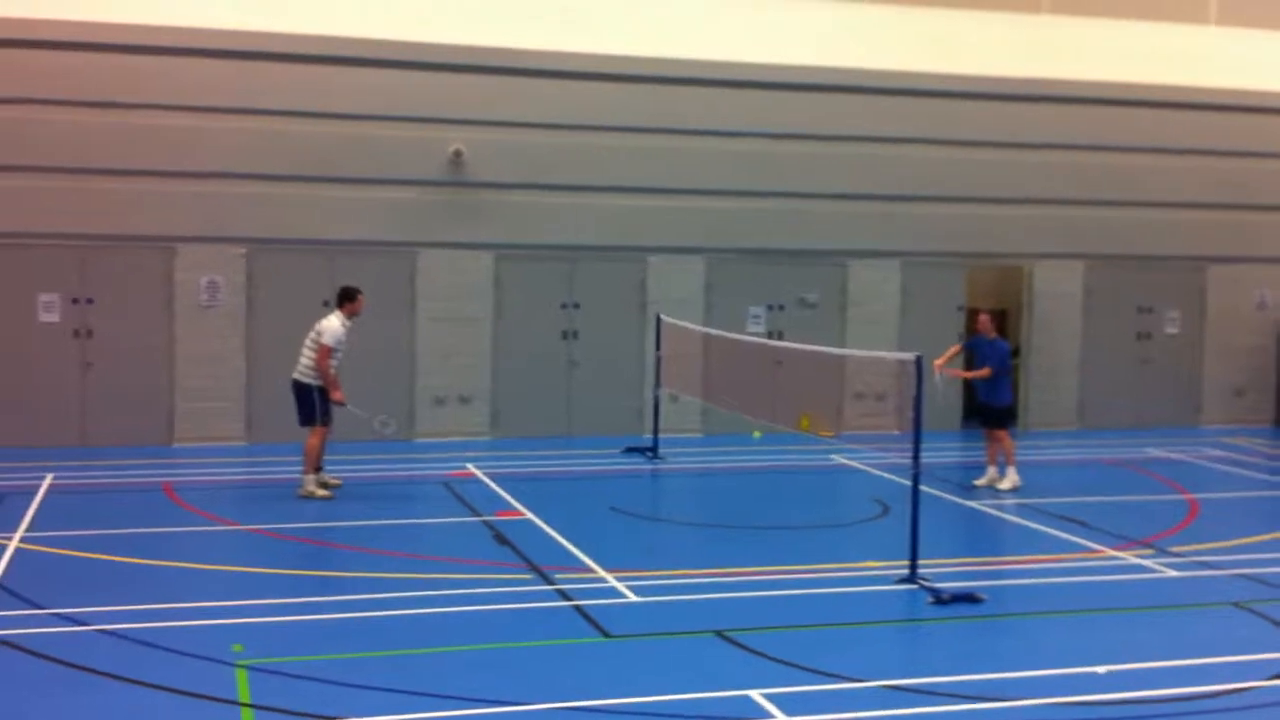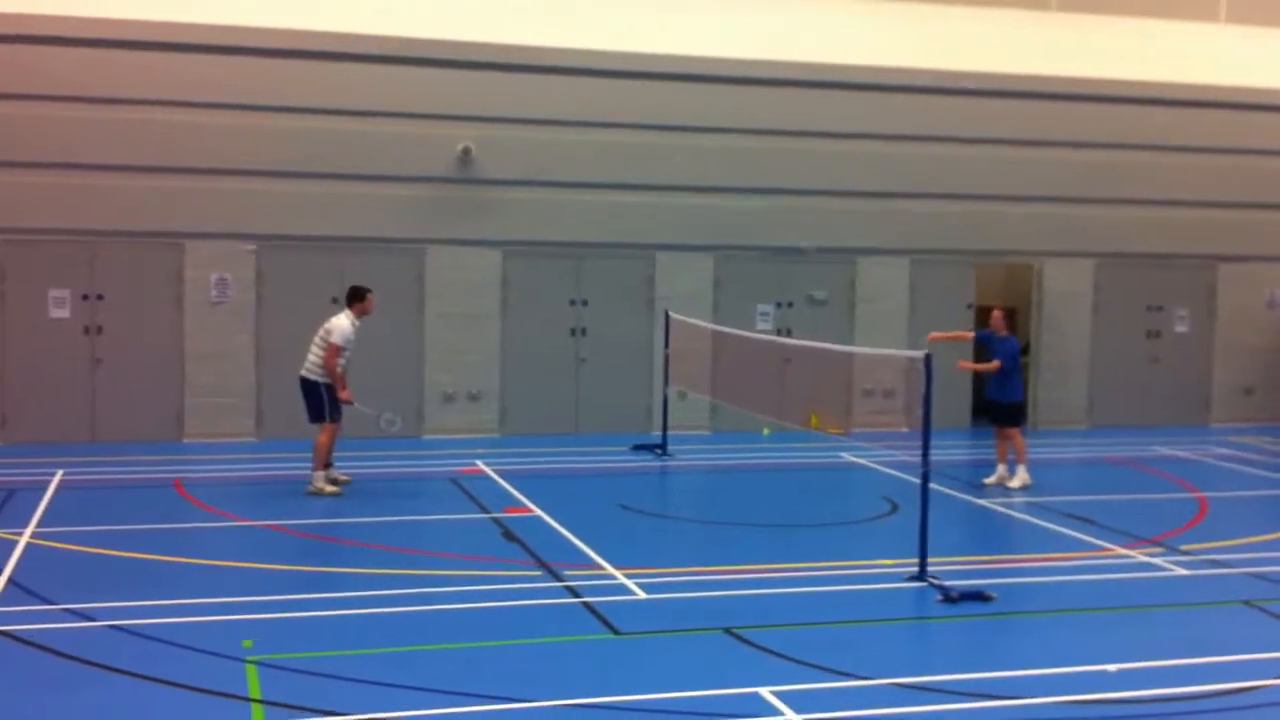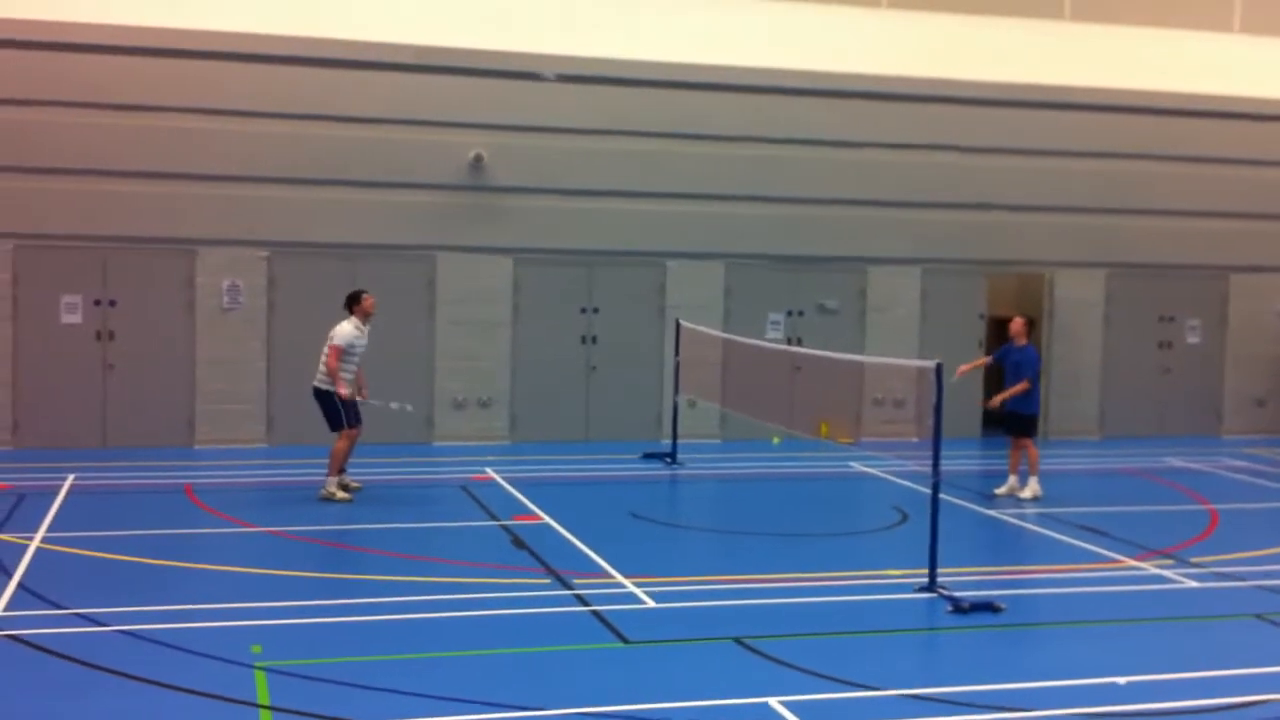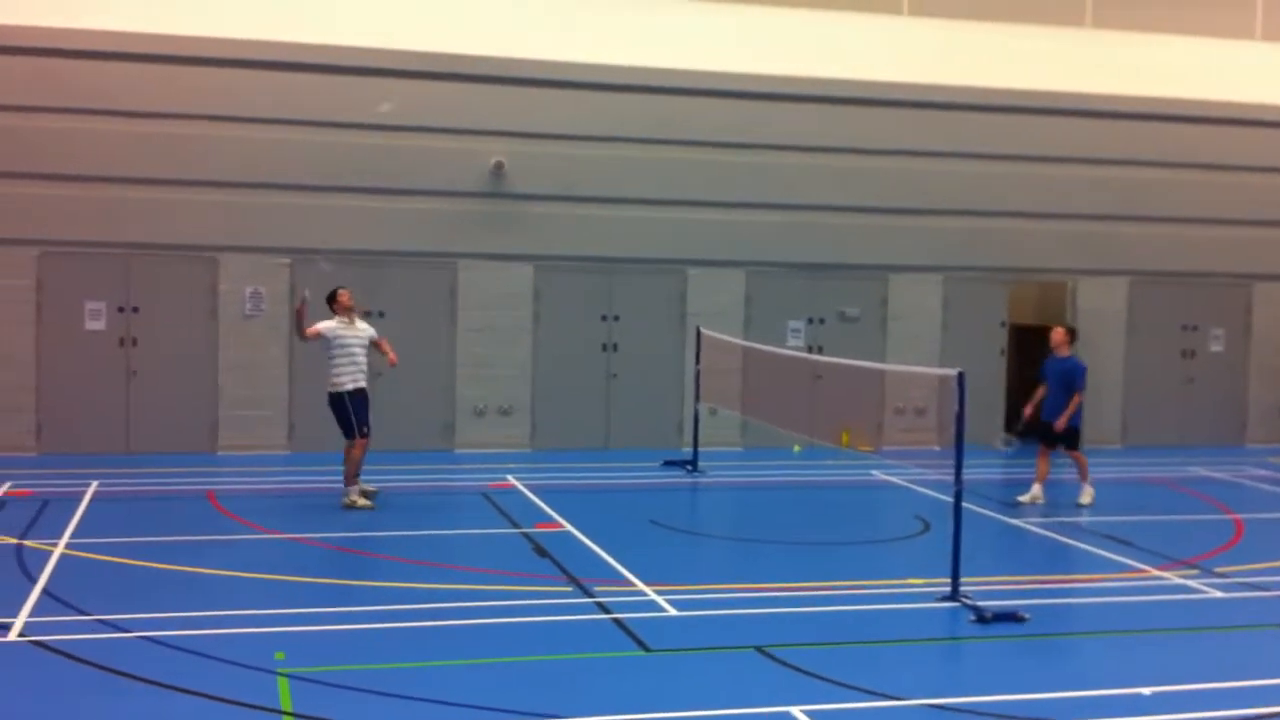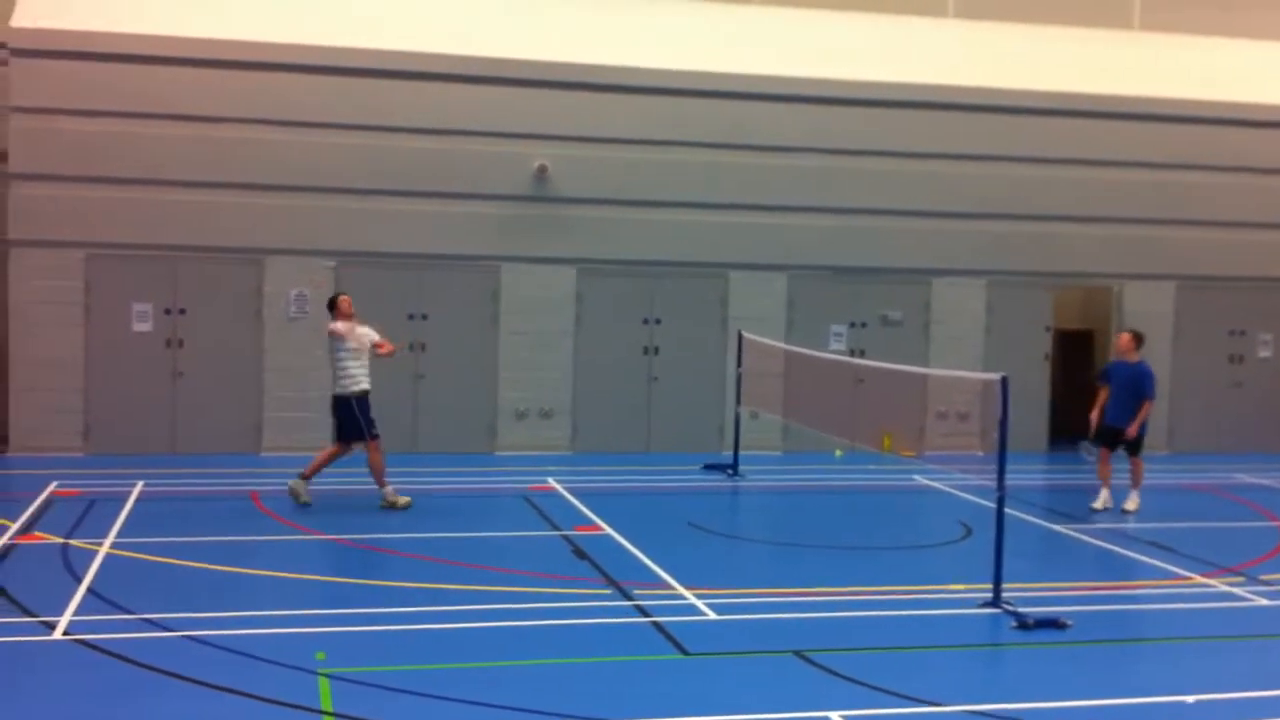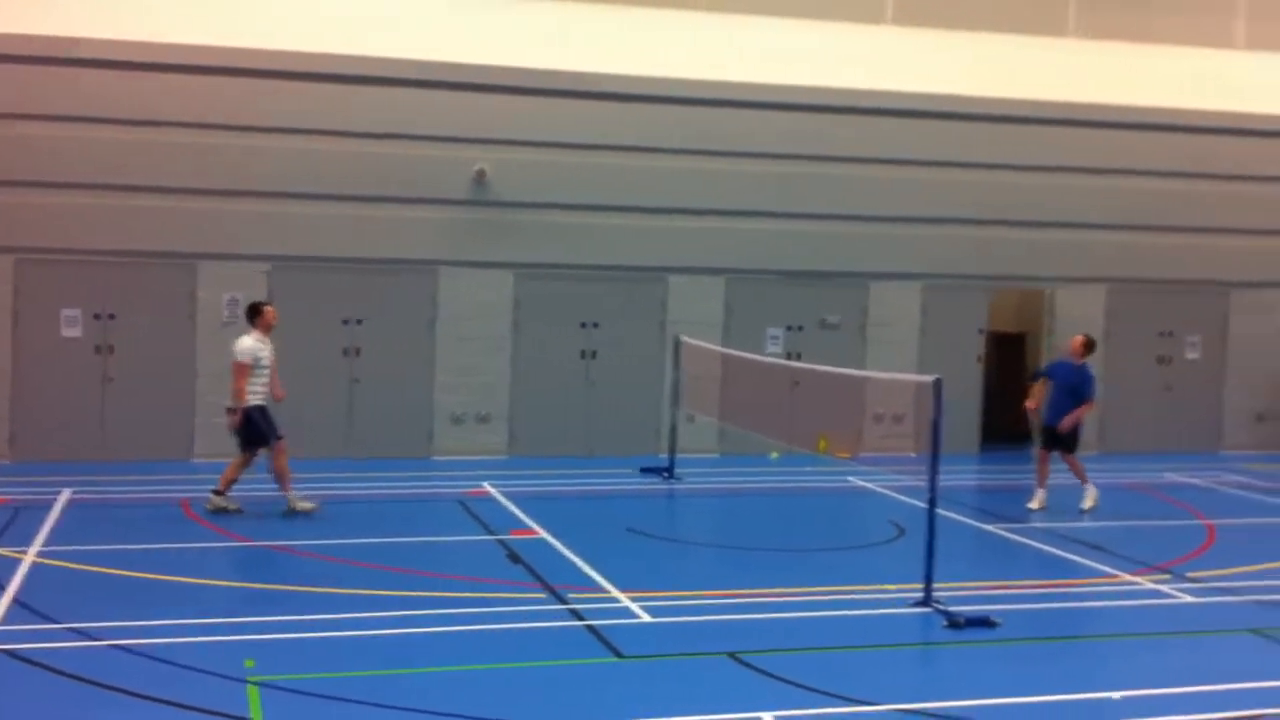
dt=0.4s
person 1, frame 1
left shoulder: (338, 325)
right shoulder: (334, 327)
right elbow: (321, 362)
left wrist: (337, 388)
right wrist: (332, 391)
left hip: (314, 383)
right hip: (310, 384)
left knee: (323, 429)
right knee: (318, 430)
left ankle: (319, 475)
right ankle: (308, 484)
person 1, frame 2
left shoulder: (347, 323)
right shoulder: (343, 326)
right elbow: (329, 361)
left wrist: (344, 387)
right wrist: (339, 390)
left hip: (322, 380)
right hip: (316, 380)
left knee: (333, 425)
right knee: (327, 427)
left ankle: (328, 471)
right ankle: (317, 481)
person 1, frame 3
left shoulder: (362, 331)
right shoulder: (347, 330)
right elbow: (330, 361)
left wrist: (361, 388)
right wrist: (339, 386)
left hip: (343, 390)
right hip: (329, 389)
left knee: (354, 431)
right knee: (348, 433)
left ankle: (341, 477)
right ankle: (329, 486)
person 1, frame 4
left shoulder: (364, 327)
right shoulder: (330, 326)
left elbow: (380, 342)
right elbow: (304, 334)
left wrist: (390, 354)
right wrist: (300, 313)
left hip: (359, 390)
right hip: (342, 392)
left knee: (358, 440)
right knee: (360, 441)
left ankle: (353, 482)
right ankle: (351, 494)
person 1, frame 5
left shoulder: (365, 331)
right shoulder: (338, 329)
left elbow: (387, 347)
right elbow: (334, 331)
left wrist: (385, 350)
right wrist: (350, 335)
left hip: (356, 396)
right hip: (348, 397)
left knee: (342, 445)
right knee: (373, 444)
left ankle: (301, 482)
right ankle: (388, 495)
person 1, frame 6
left shoulder: (267, 345)
right shoulder: (247, 344)
left elbow: (270, 376)
right elbow: (239, 380)
left wrist: (276, 390)
right wrist: (237, 411)
left hip: (256, 406)
right hip: (248, 408)
left knee: (247, 455)
right knee: (278, 447)
left ankle: (218, 496)
right ankle: (292, 499)
person 2, frame 1
left shoulder: (1001, 347)
right shoulder: (978, 340)
left elbow: (987, 372)
right elbow: (958, 348)
left wrist: (962, 374)
right wrist: (943, 360)
left hip: (1000, 399)
right hip: (984, 397)
left knee: (1001, 434)
right knee: (989, 434)
left ankle: (1012, 475)
right ankle: (992, 473)
person 2, frame 2
left shoulder: (1011, 345)
right shoulder: (990, 336)
left elbow: (995, 366)
right elbow: (967, 335)
left wrist: (971, 366)
right wrist: (942, 336)
left hip: (1011, 396)
right hip: (994, 394)
left knee: (1013, 432)
right knee: (999, 432)
left ankle: (1022, 473)
right ankle: (1001, 471)
person 2, frame 3
left shoulder: (1030, 355)
right shoulder: (1009, 349)
left elbow: (1026, 384)
right elbow: (989, 359)
left wrist: (1002, 396)
right wrist: (968, 367)
left hip: (1027, 408)
right hip: (1012, 406)
left knee: (1027, 443)
right knee: (1015, 443)
left ankle: (1033, 485)
right ankle: (1013, 482)
person 2, frame 4
left shoulder: (1076, 365)
right shoulder: (1050, 362)
left elbow: (1078, 395)
left wrist: (1065, 418)
right wrist: (1031, 405)
left hip: (1067, 419)
right hip: (1048, 417)
left knee: (1073, 453)
right knee: (1043, 451)
left ankle: (1086, 487)
right ankle: (1036, 491)
person 2, frame 5
left shoulder: (1144, 372)
right shoulder: (1114, 366)
left elbow: (1148, 402)
right elbow: (1105, 388)
left wrist: (1136, 425)
right wrist: (1096, 410)
left hip: (1133, 425)
right hip: (1111, 421)
left knee: (1134, 459)
right knee: (1103, 454)
left ankle: (1134, 496)
right ankle: (1105, 495)
person 2, frame 6
left shoulder: (1085, 375)
right shoulder: (1059, 365)
left elbow: (1088, 404)
right elbow: (1043, 380)
left wrist: (1072, 418)
right wrist: (1033, 399)
left hip: (1068, 424)
right hip: (1050, 420)
left knee: (1069, 458)
right knee: (1042, 455)
left ankle: (1089, 490)
right ankle: (1040, 495)
